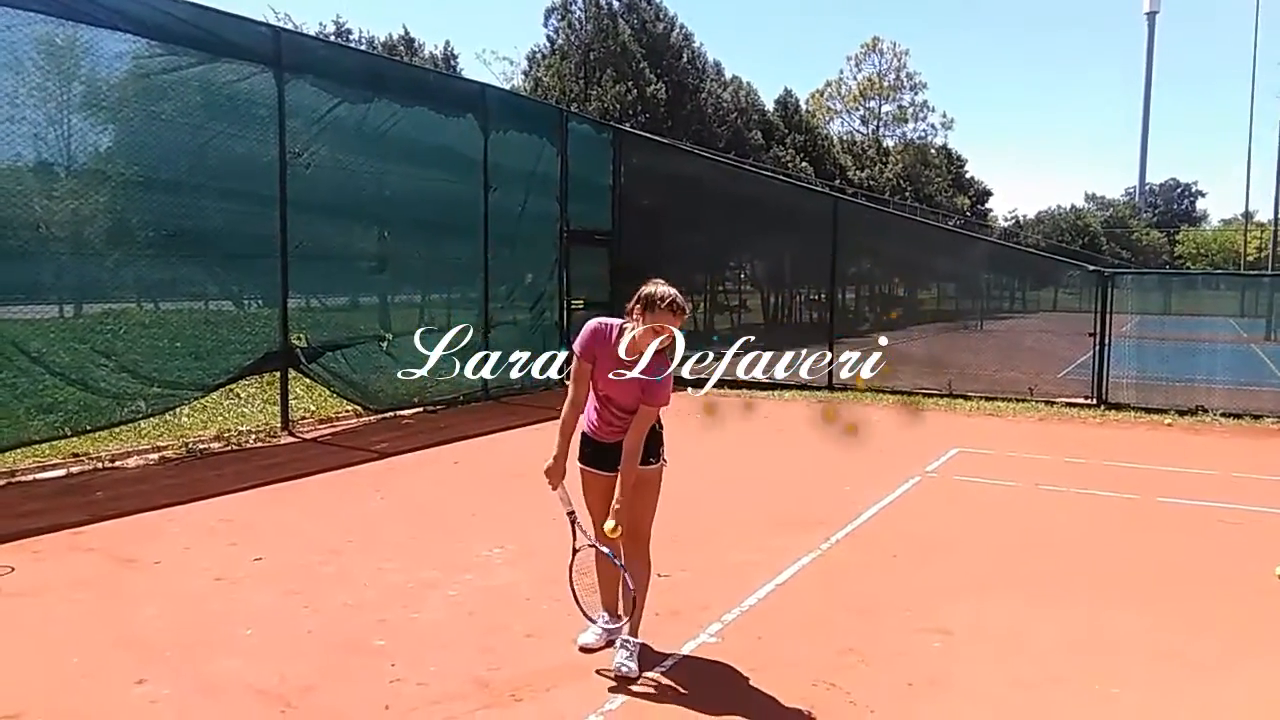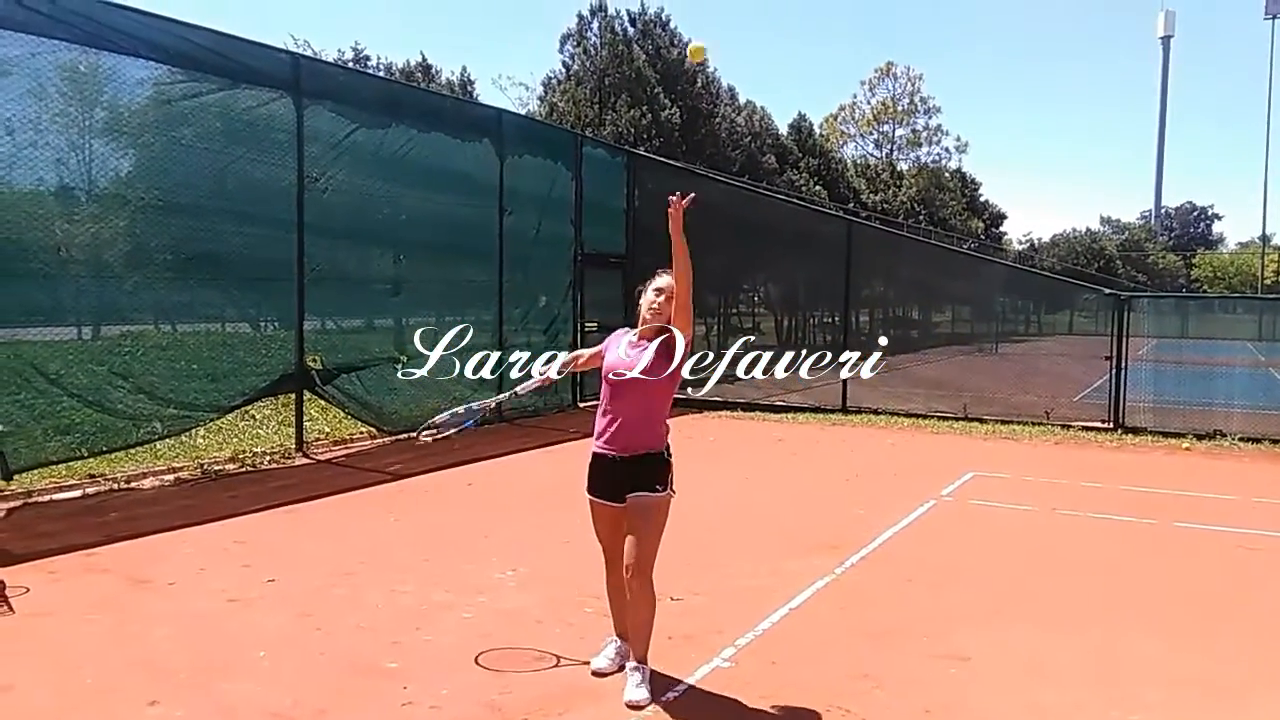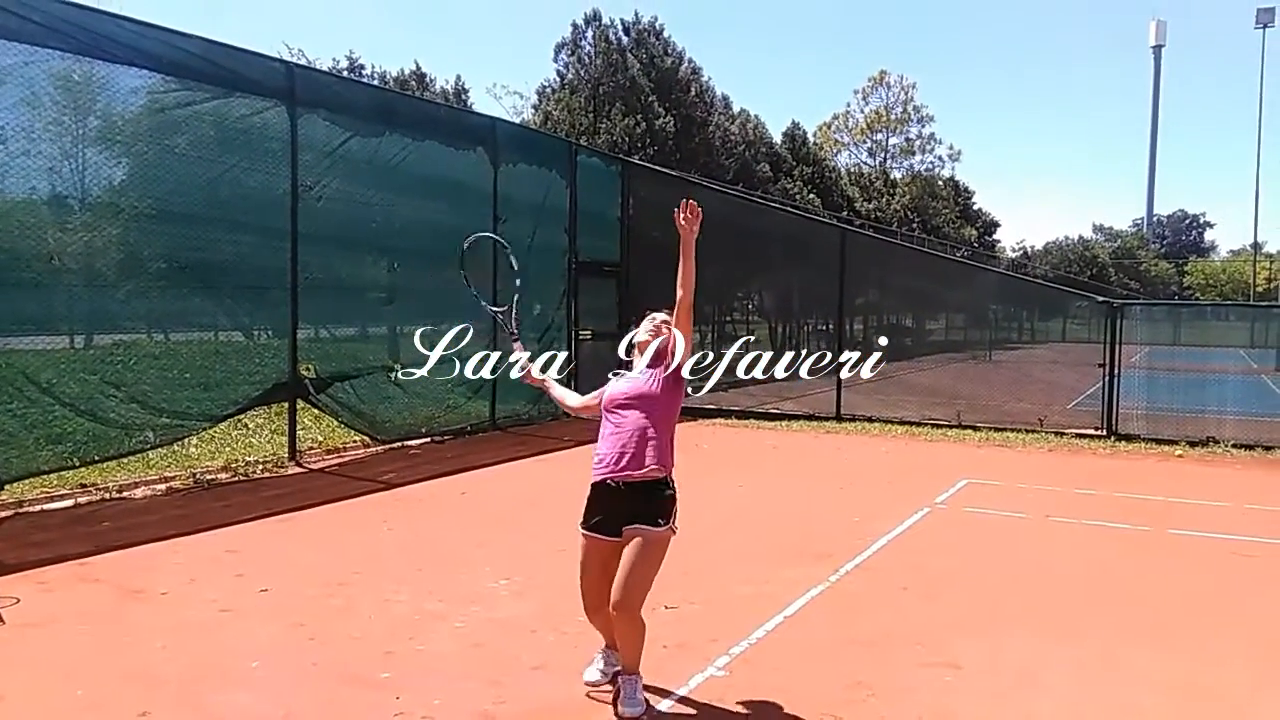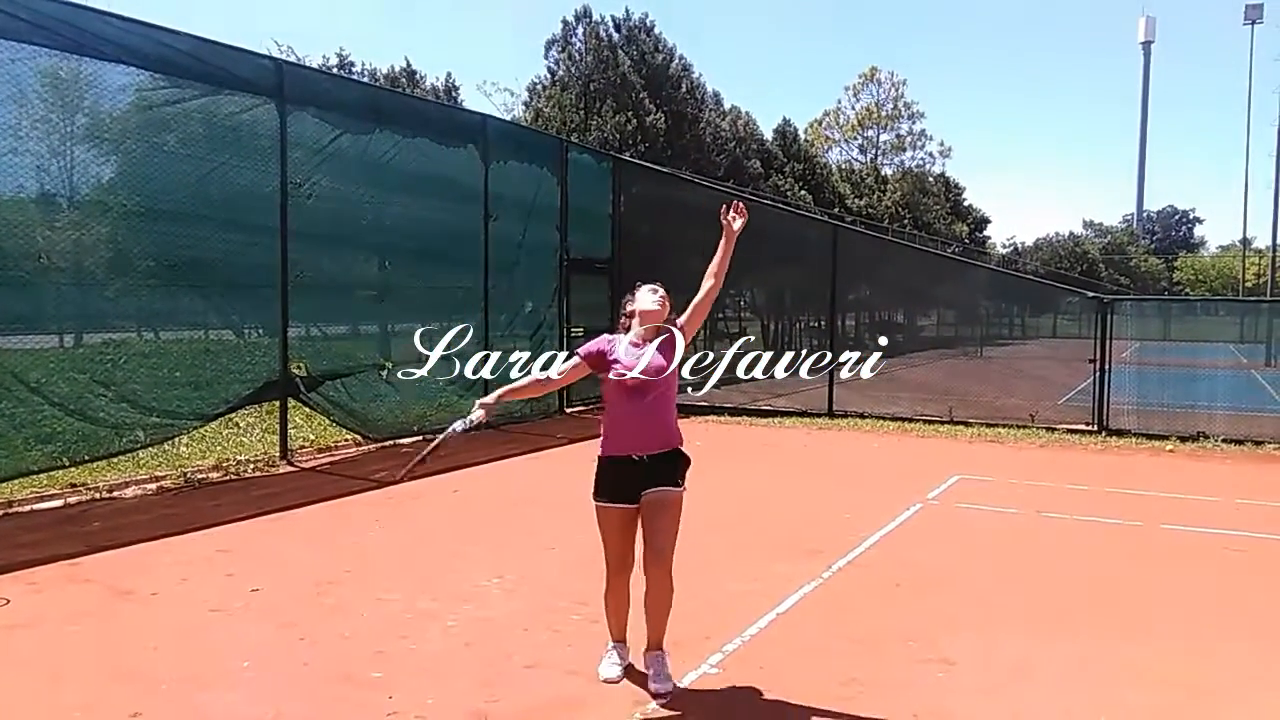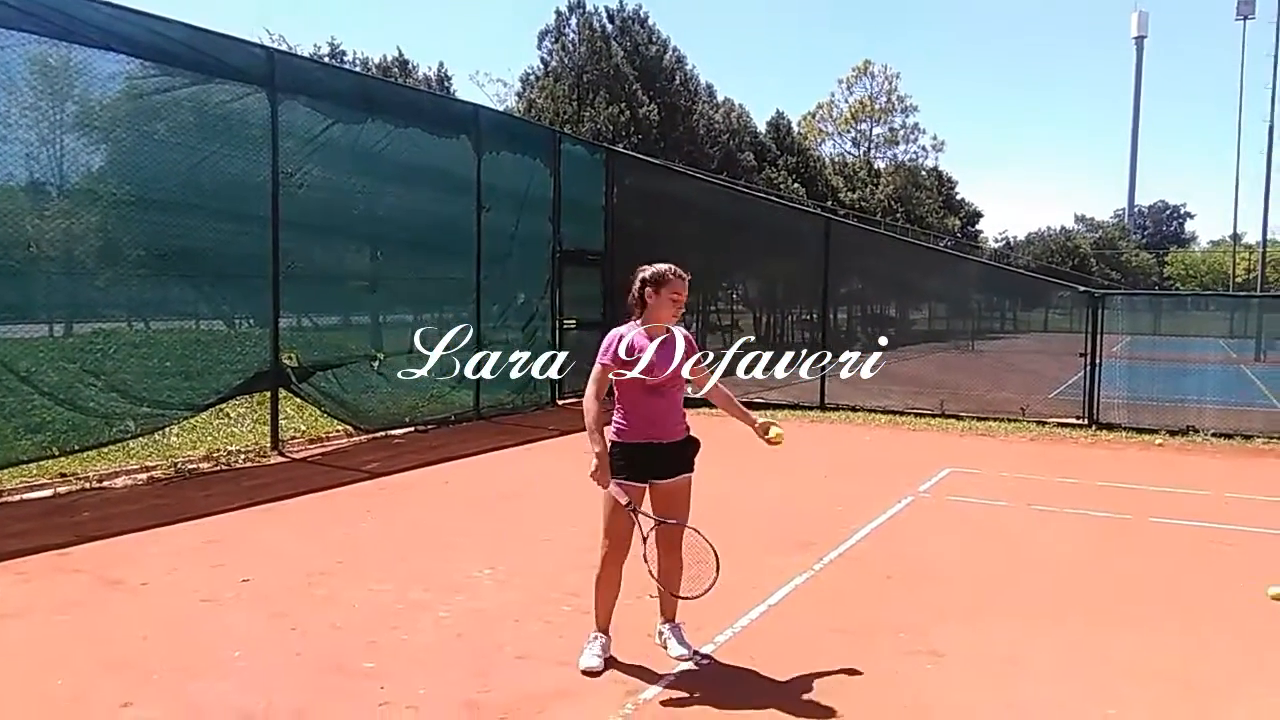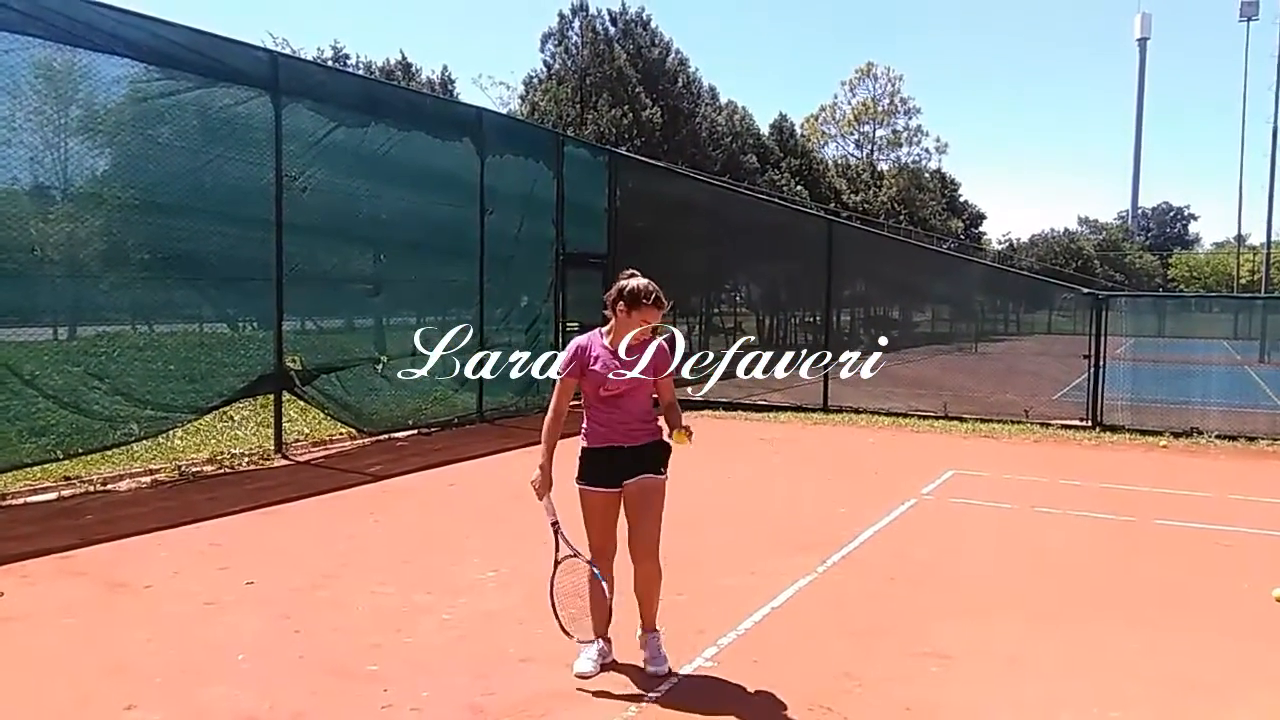
dt=0.5s
person 1, frame 1
left shoulder: (660, 369)
right shoulder: (596, 332)
left elbow: (635, 437)
right elbow: (576, 398)
left wrist: (623, 499)
right wrist: (559, 455)
left hip: (641, 448)
right hip: (595, 442)
left knee: (634, 538)
right knee: (604, 534)
left ankle: (629, 637)
right ankle: (608, 617)
person 1, frame 2
left shoulder: (673, 344)
right shoulder: (617, 341)
left elbow: (684, 291)
right elbow: (588, 358)
left wrist: (677, 236)
right wrist: (557, 363)
left hip: (648, 468)
right hip: (603, 464)
left knee: (637, 571)
right knee: (613, 565)
left ankle: (639, 664)
right ankle: (621, 642)
person 1, frame 3
left shoulder: (670, 369)
right shoulder: (616, 383)
left elbow: (684, 302)
right elbow: (578, 403)
left wrist: (687, 241)
right wrist: (542, 379)
left hip: (650, 498)
right hip: (603, 497)
left knee: (623, 606)
right knee: (595, 607)
left ankle: (630, 677)
right ankle: (611, 651)
person 1, frame 4
left shoulder: (673, 340)
right shoulder: (605, 345)
left elbow: (707, 293)
right elbow: (549, 380)
left wrist: (729, 239)
right wrist: (496, 397)
left hip: (664, 465)
right hip: (615, 466)
left knee: (659, 569)
right knee: (617, 569)
left ankle: (656, 654)
right ankle: (617, 645)
person 1, frame 5
left shoulder: (680, 340)
right shoulder: (621, 338)
left elbow: (712, 388)
right elbow: (592, 396)
left wrist: (751, 421)
right wrist: (598, 452)
left hip: (674, 450)
right hip: (628, 452)
left knee: (671, 546)
right knee: (614, 549)
left ankle: (668, 625)
right ankle: (599, 636)
person 1, frame 6
left shoulder: (658, 351)
right shoulder: (583, 348)
left elbow: (668, 402)
right elbow: (558, 410)
left wrist: (678, 429)
right wrist: (544, 465)
left hip: (644, 455)
right hip: (597, 457)
left knee: (645, 552)
right knee: (600, 555)
left ankle: (650, 634)
right ankle: (599, 640)
